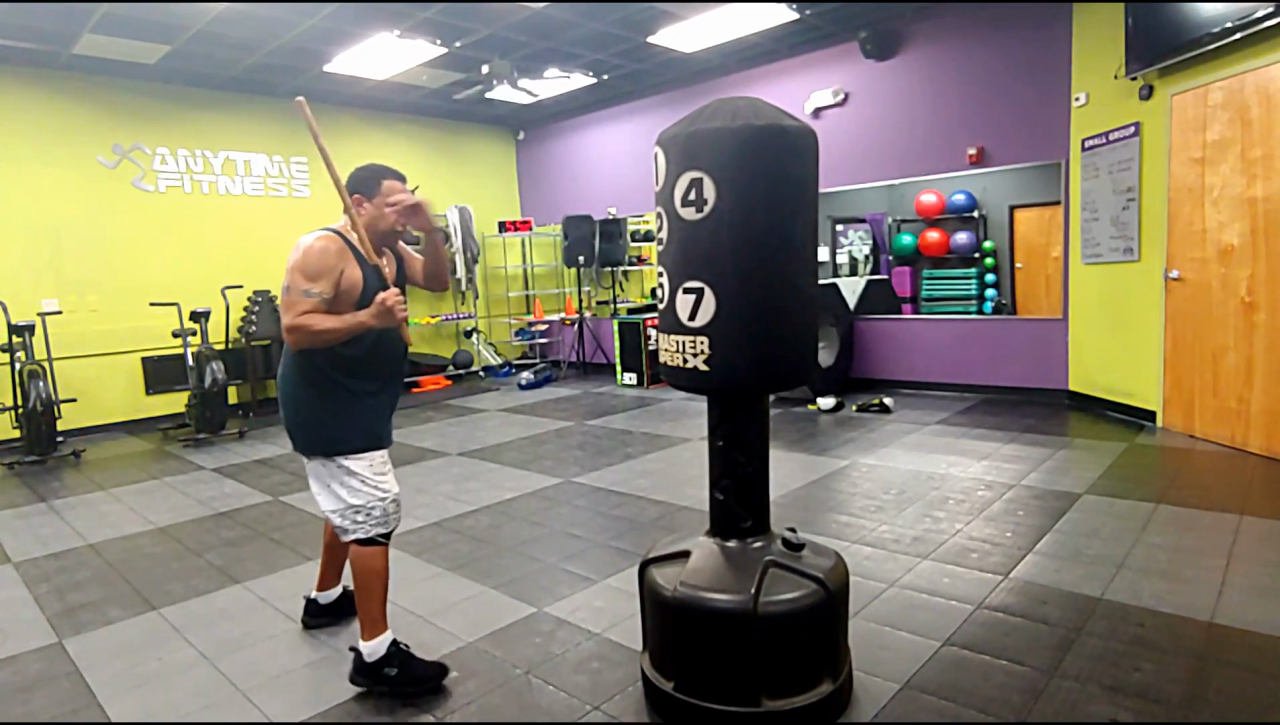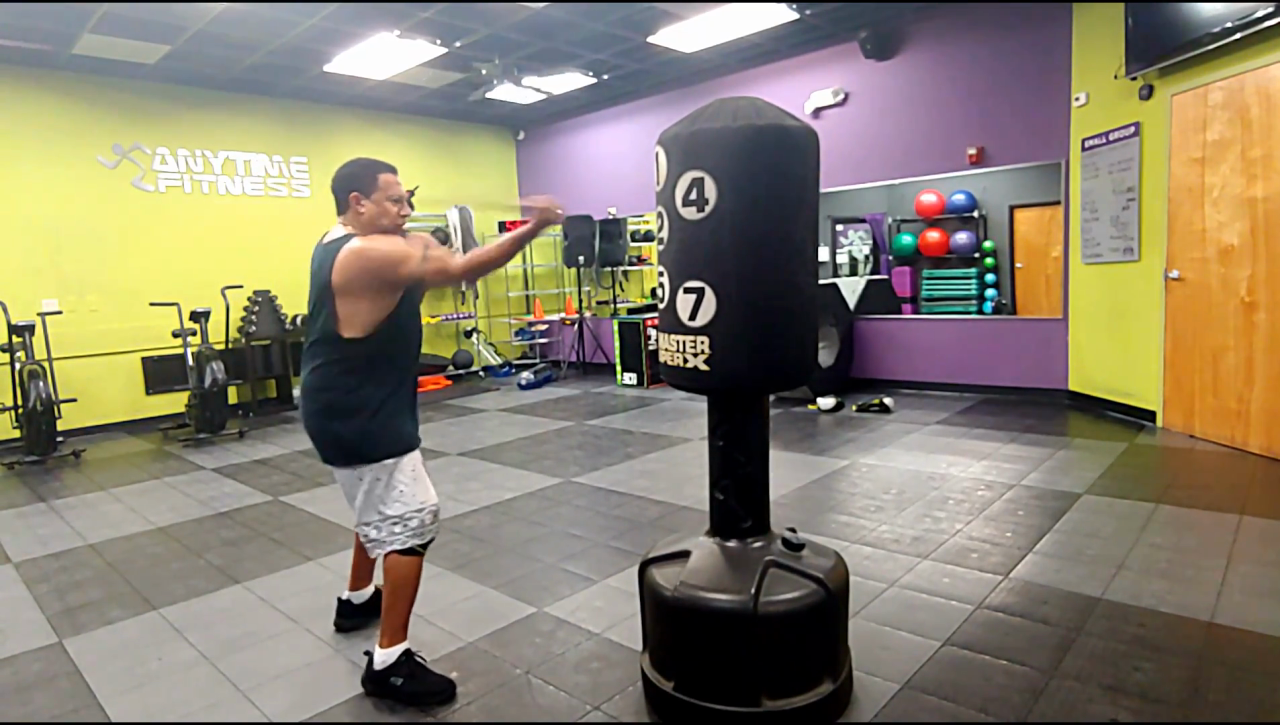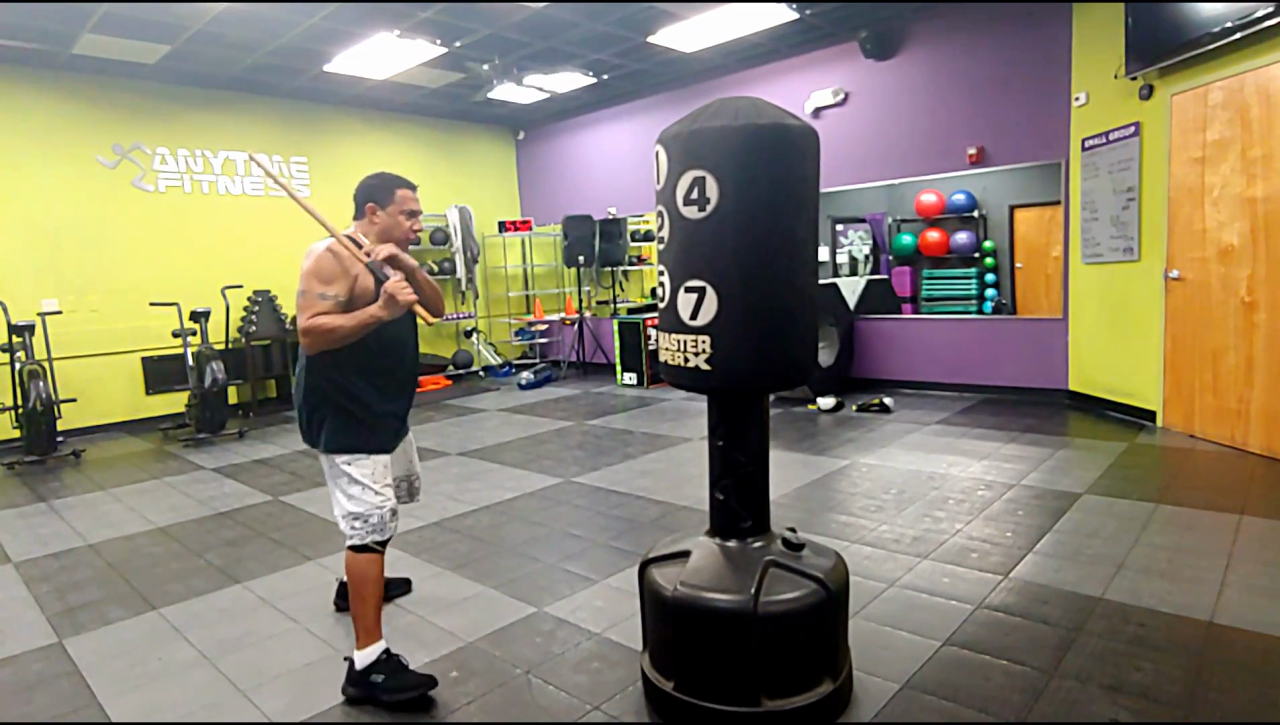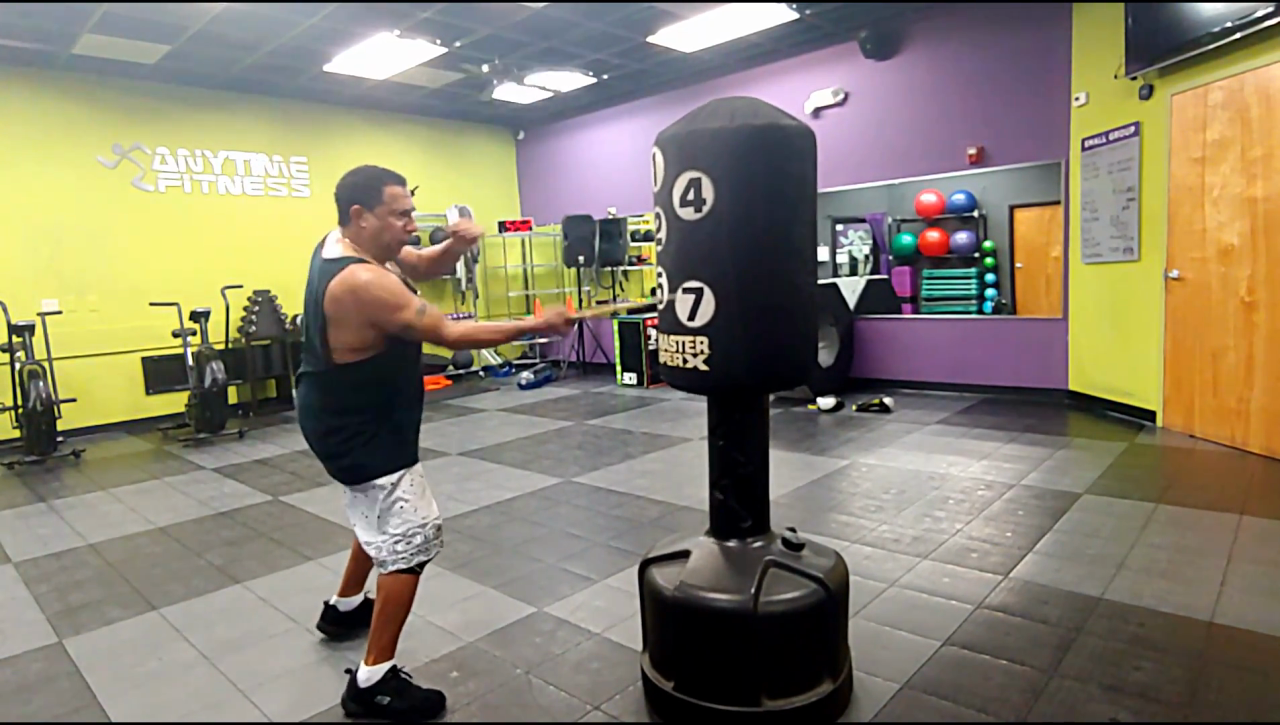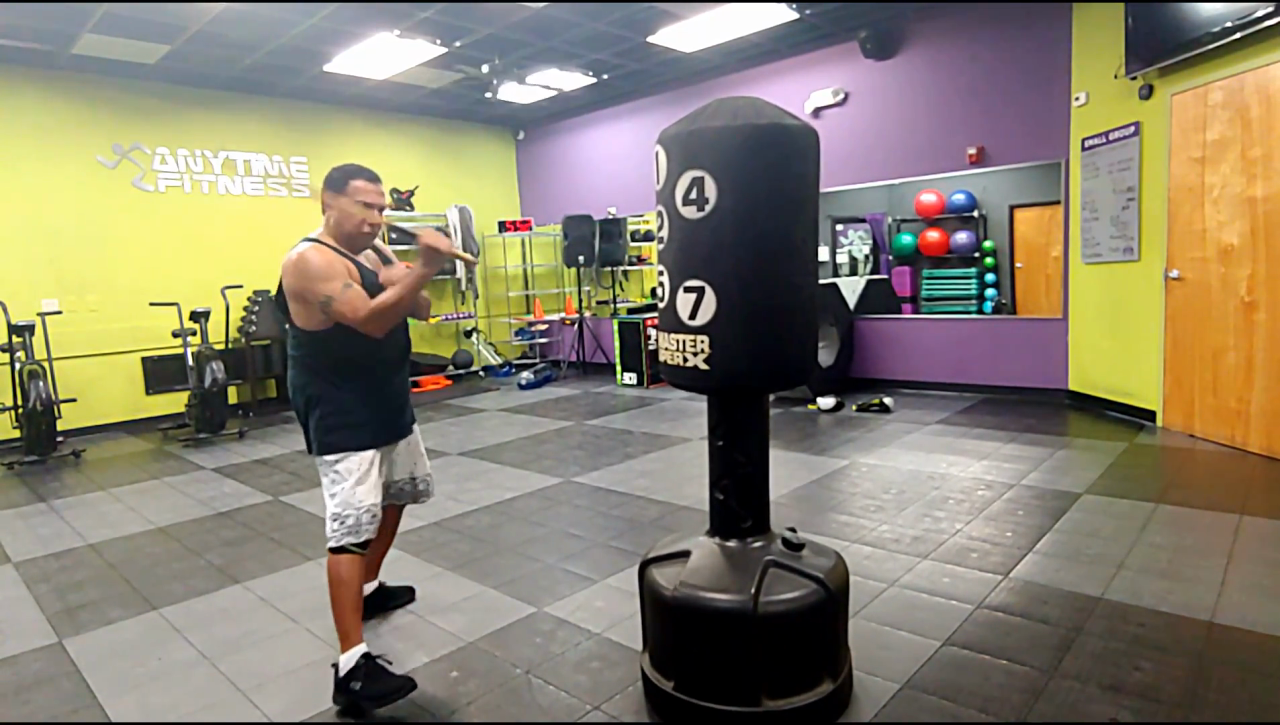
dt=1s
person 1, frame 1
left shoulder: (390, 250)
right shoulder: (322, 250)
left elbow: (440, 281)
right elbow: (296, 331)
left wrist: (428, 226)
right wrist: (370, 318)
left hip: (356, 402)
right hip: (326, 404)
left knee: (350, 502)
right knee: (375, 509)
left ankle: (326, 598)
right ankle: (375, 653)
person 1, frame 2
left shoulder: (343, 248)
right shoulder: (371, 256)
right elbow: (461, 269)
left wrist: (413, 267)
right wrist: (529, 230)
left hip: (350, 407)
right hip: (358, 416)
left knee: (382, 506)
right knee: (412, 520)
left ankle: (357, 599)
right ankle: (389, 662)
person 1, frame 3
left shoulder: (396, 257)
right shoulder: (332, 258)
left elbow: (436, 309)
right elbow: (311, 335)
left wrist: (410, 267)
right wrist: (381, 309)
left hip: (384, 407)
right hip: (341, 410)
left knee: (395, 491)
right knee: (371, 516)
left ankle: (358, 585)
right ankle: (368, 664)
person 1, frame 4
left shoulder: (352, 243)
right shoulder: (358, 282)
left elbow: (426, 264)
right elbow: (447, 334)
left wrist: (454, 245)
right wrist: (533, 326)
left hip: (354, 417)
right hip: (359, 431)
left knee: (384, 515)
right knee: (412, 538)
left ankle: (344, 608)
person 1, frame 5
left shoulder: (374, 252)
right shoulder: (309, 261)
left elbow: (406, 305)
right elbow: (372, 319)
left wrist: (415, 273)
right wrist: (422, 268)
left hip: (389, 403)
right hip: (338, 414)
left knee: (400, 490)
right knee: (353, 518)
left ankle: (366, 589)
right ankle: (353, 667)
